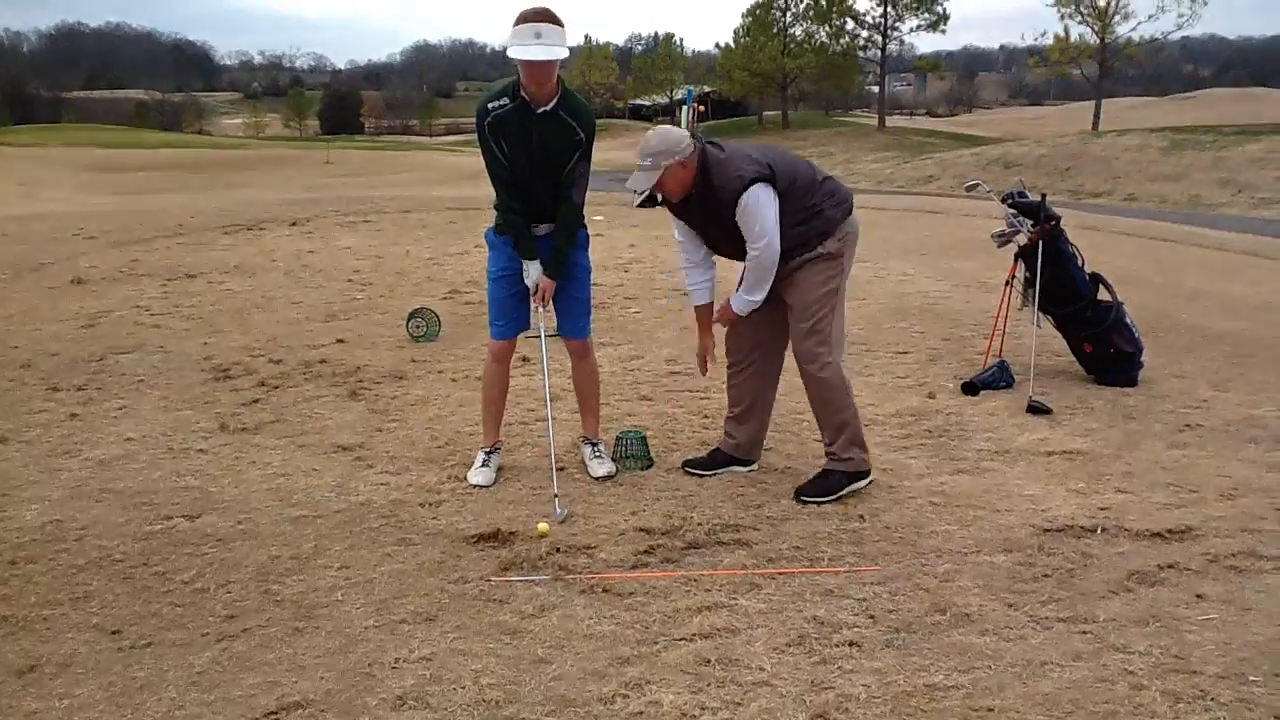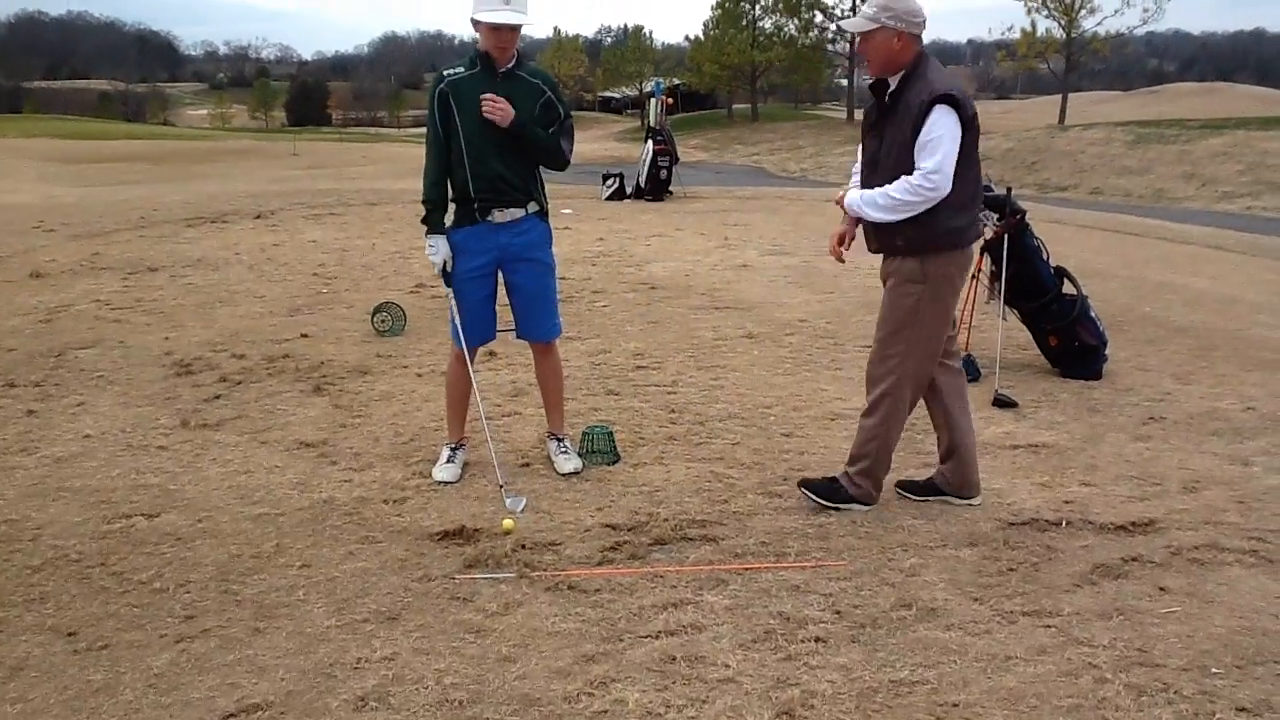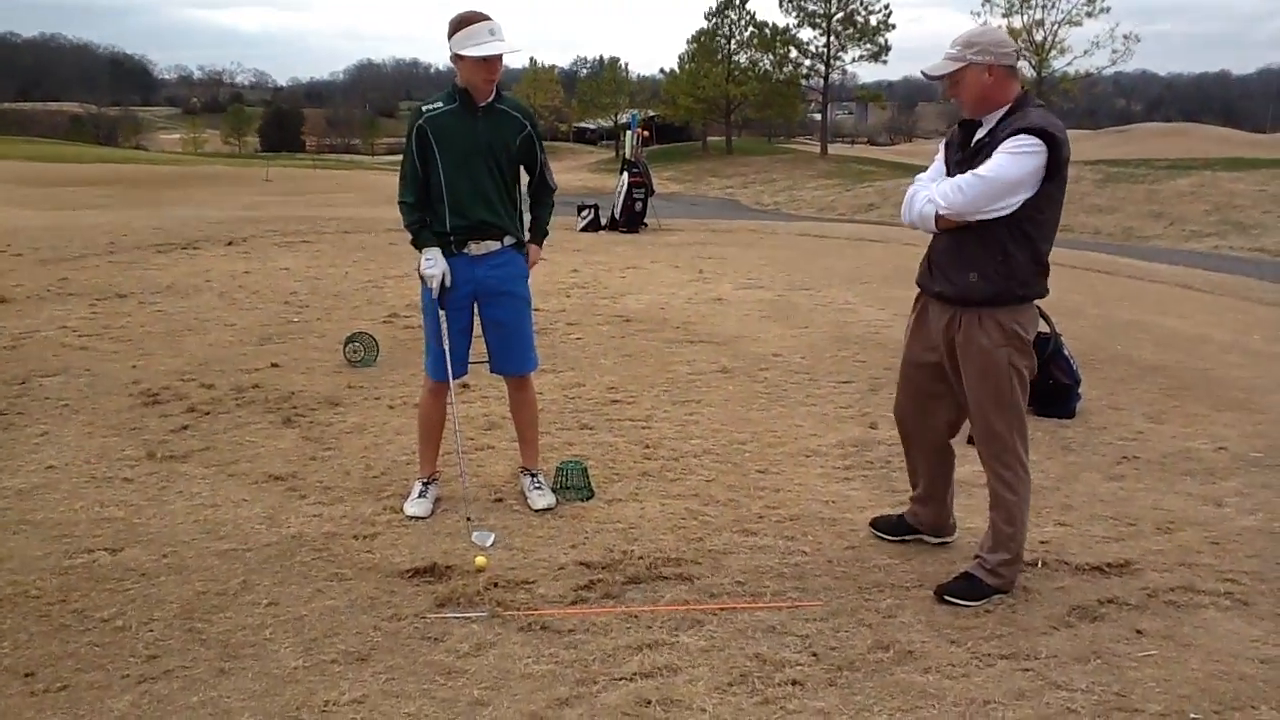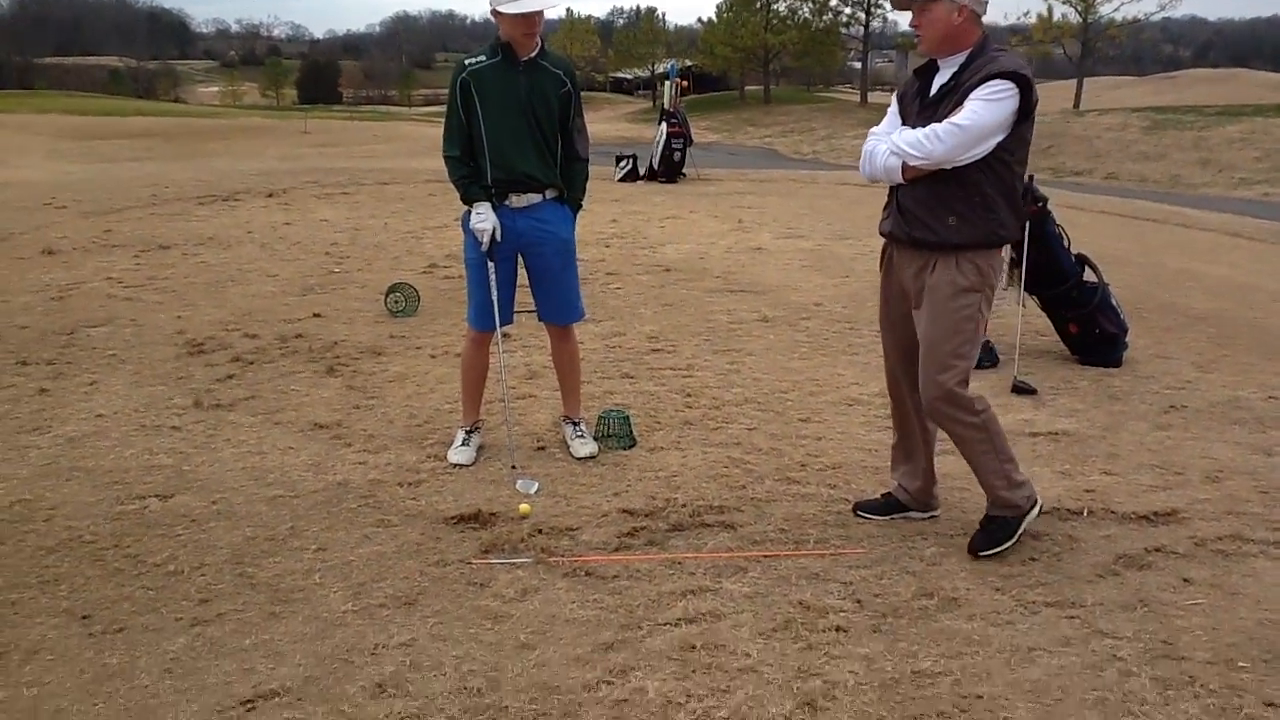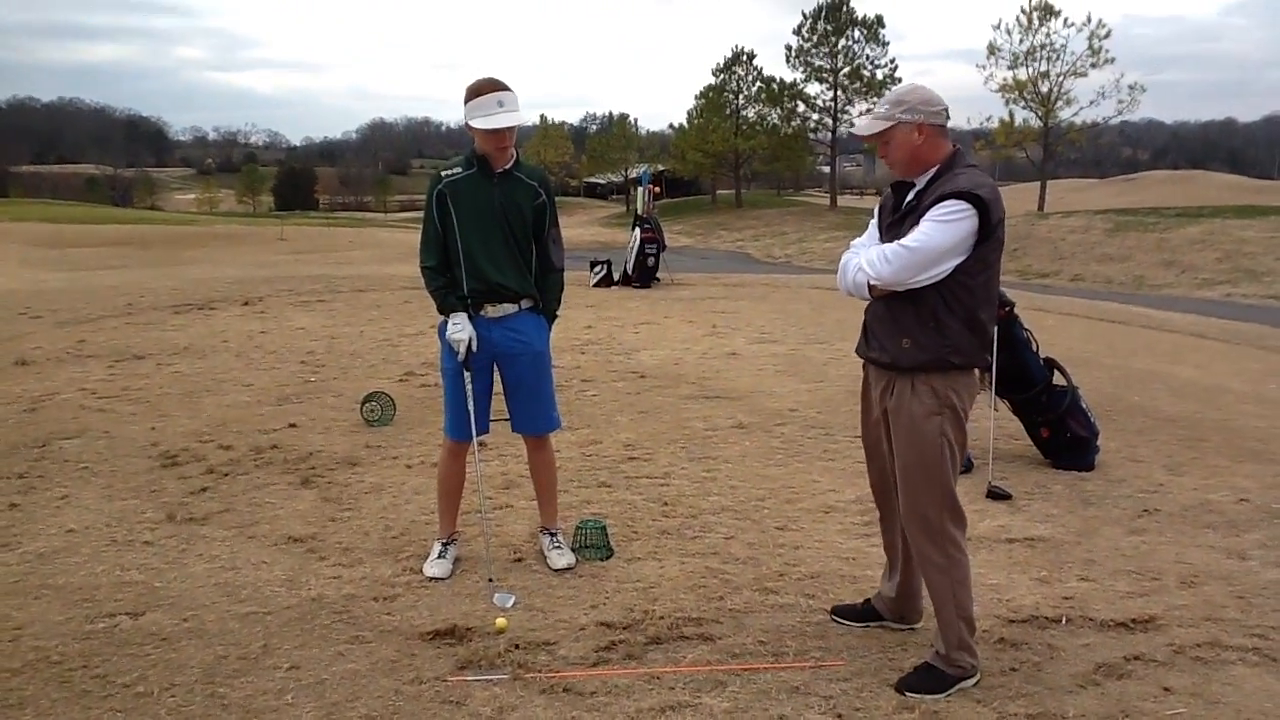
dt=1s
person 1, frame 1
left shoulder: (741, 181)
right shoulder: (681, 195)
left elbow: (765, 250)
right elbow: (696, 258)
left wrist: (740, 303)
right wrist: (705, 330)
left hip: (821, 241)
right hip: (772, 249)
left knee: (813, 352)
right knee: (746, 342)
left ankle: (848, 462)
right ankle: (739, 447)
person 1, frame 2
left shoulder: (937, 100)
right shoulder: (888, 93)
left elbow: (930, 184)
right elbow: (874, 166)
left wrist: (857, 203)
right wrist: (848, 219)
left hip: (930, 257)
right hip: (909, 253)
left knee: (892, 371)
right knee: (934, 364)
left ankle: (858, 484)
right ankle: (958, 478)
person 1, frame 3
left shoulder: (1035, 138)
right shoulder: (964, 134)
left elbow: (962, 198)
right elbow: (914, 205)
left wrist: (941, 196)
right wrist: (949, 210)
left hip: (995, 314)
right hip: (937, 301)
left knee: (999, 442)
right knee: (915, 413)
left ankle: (998, 565)
right ankle: (929, 514)
person 1, frame 4
left shoulder: (1001, 80)
right shoulder: (917, 84)
left elbow: (938, 146)
right elbow: (872, 159)
left wrist: (903, 148)
right wrist: (917, 160)
left hip: (962, 259)
right hip: (902, 249)
left knee: (944, 387)
right knee: (905, 381)
left ankle: (1013, 497)
right ankle: (914, 490)
person 1, frame 5
left shoulder: (966, 197)
right shoulder: (900, 195)
left elbow: (887, 268)
right elbow: (851, 271)
left wrist: (876, 267)
right wrist: (883, 276)
left hip: (934, 378)
right hip: (883, 365)
left knee: (931, 512)
right knee: (893, 497)
left ankle: (957, 656)
right ankle: (897, 601)
person 2, frame 1
left shoulder: (579, 117)
right shoulder: (492, 111)
left elbow: (572, 198)
right elbow: (506, 191)
left wrist: (553, 269)
right wrist: (528, 259)
left hip: (565, 238)
right hip: (511, 239)
left knee: (579, 343)
right knee: (500, 346)
left ankle: (591, 440)
right ankle: (489, 447)
person 2, frame 2
left shoulder: (539, 84)
right shoulder: (450, 84)
left elbow: (560, 156)
right elbow: (437, 161)
left wrist: (516, 123)
right wrist: (434, 229)
left hip: (528, 228)
right hip: (470, 230)
left knee: (544, 340)
right knee: (464, 345)
left ankle: (557, 436)
right ankle: (454, 444)
person 2, frame 3
left shoulder: (517, 118)
right shoulder: (428, 120)
left elbow: (542, 181)
right elbow: (411, 194)
left wrist: (536, 237)
right wrist: (427, 248)
left hip: (505, 261)
right hip: (448, 262)
left knee: (519, 373)
right knee: (438, 378)
left ankle: (531, 471)
right ankle: (426, 478)
person 2, frame 4
left shoulder: (559, 73)
right shoulder: (470, 74)
left elbow: (575, 149)
right elbow: (455, 149)
left wrist: (569, 208)
right wrist: (477, 203)
left hip: (548, 212)
right hip: (491, 214)
left knee: (562, 324)
right knee: (480, 328)
left ankle: (573, 420)
right ankle: (469, 426)
person 2, frame 5
left shoulder: (535, 184)
right shoulder: (447, 185)
left elbow: (551, 259)
right elbow: (432, 260)
left wrist: (543, 318)
right wrist: (453, 313)
left hip: (523, 322)
right hip: (466, 323)
left knee: (538, 433)
right knee: (457, 438)
left ankle: (550, 531)
right ankle: (445, 539)
